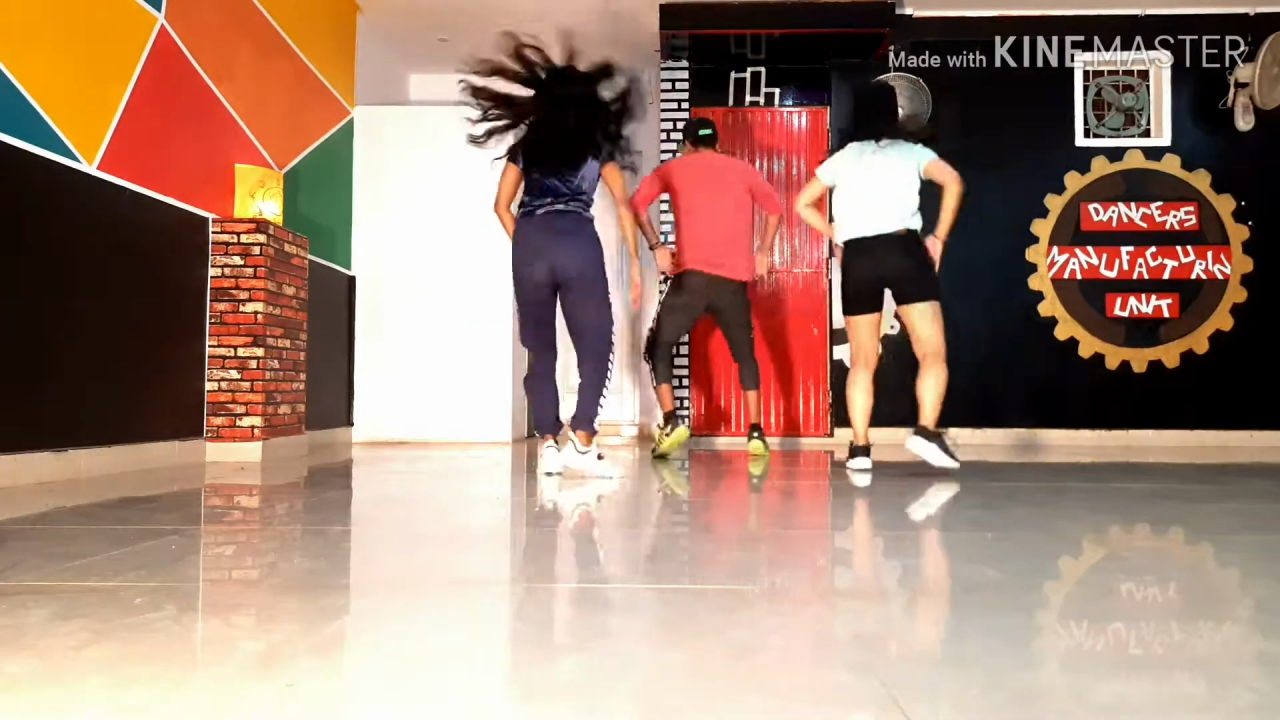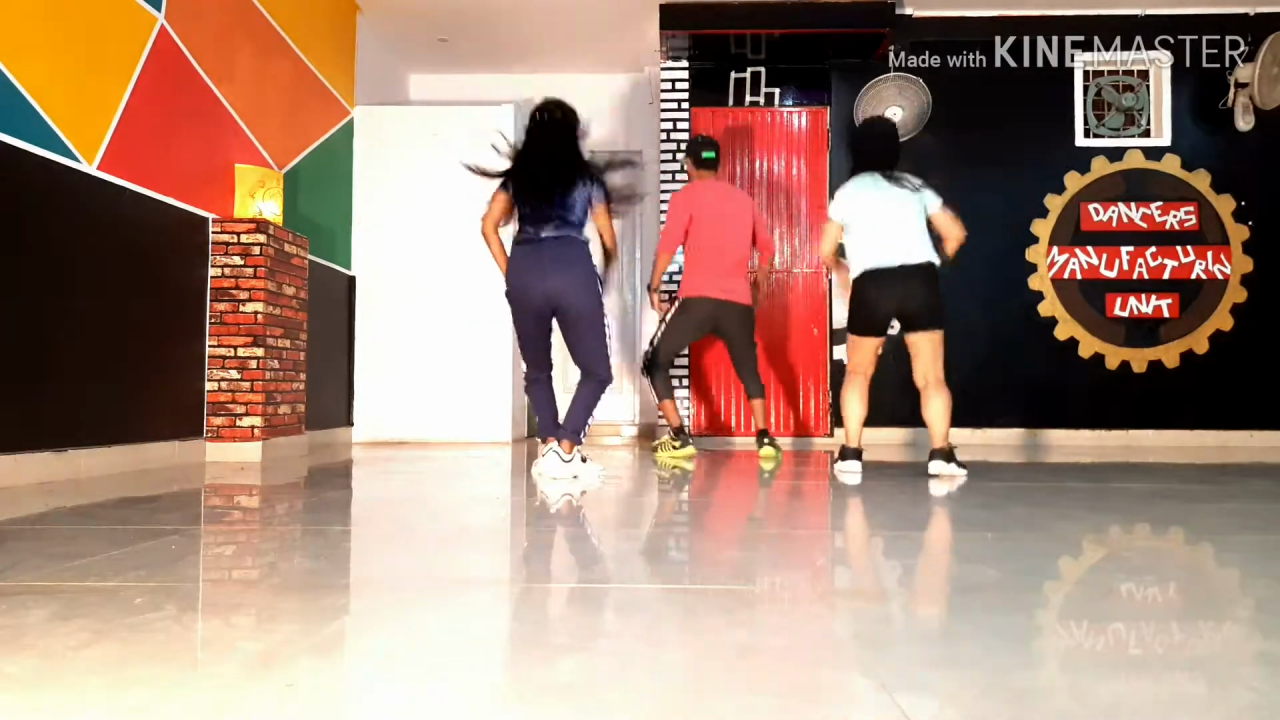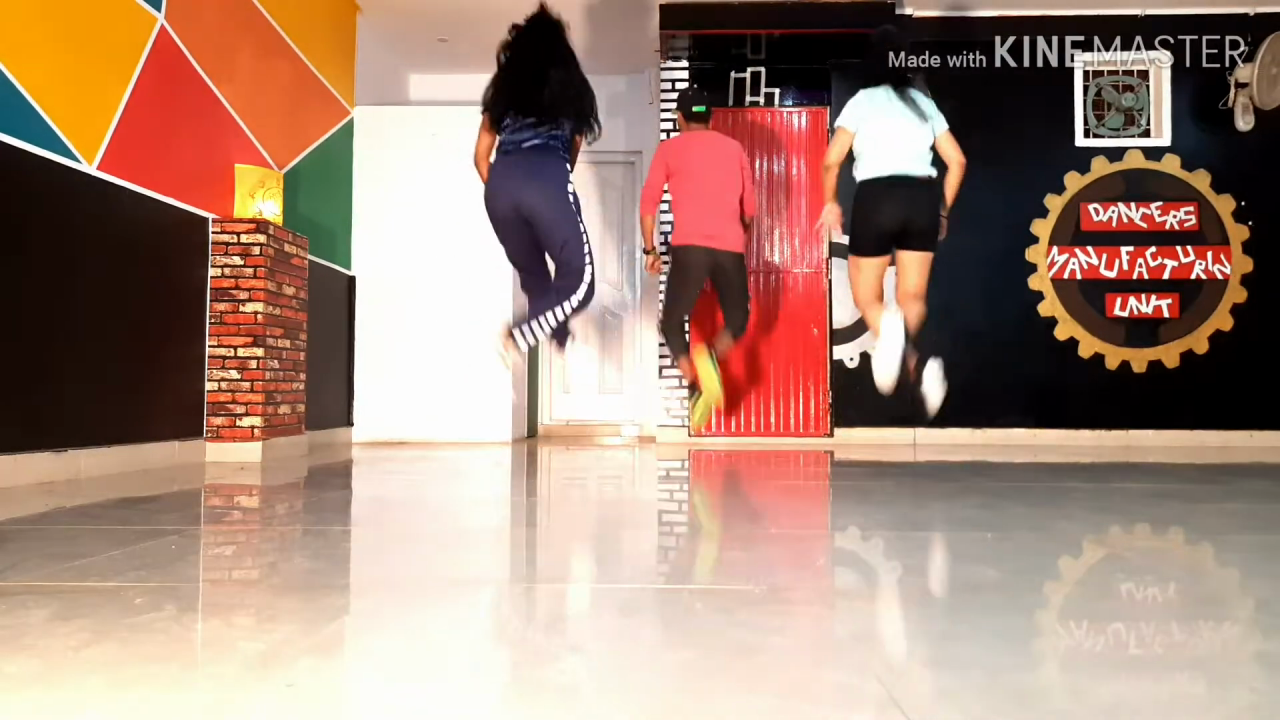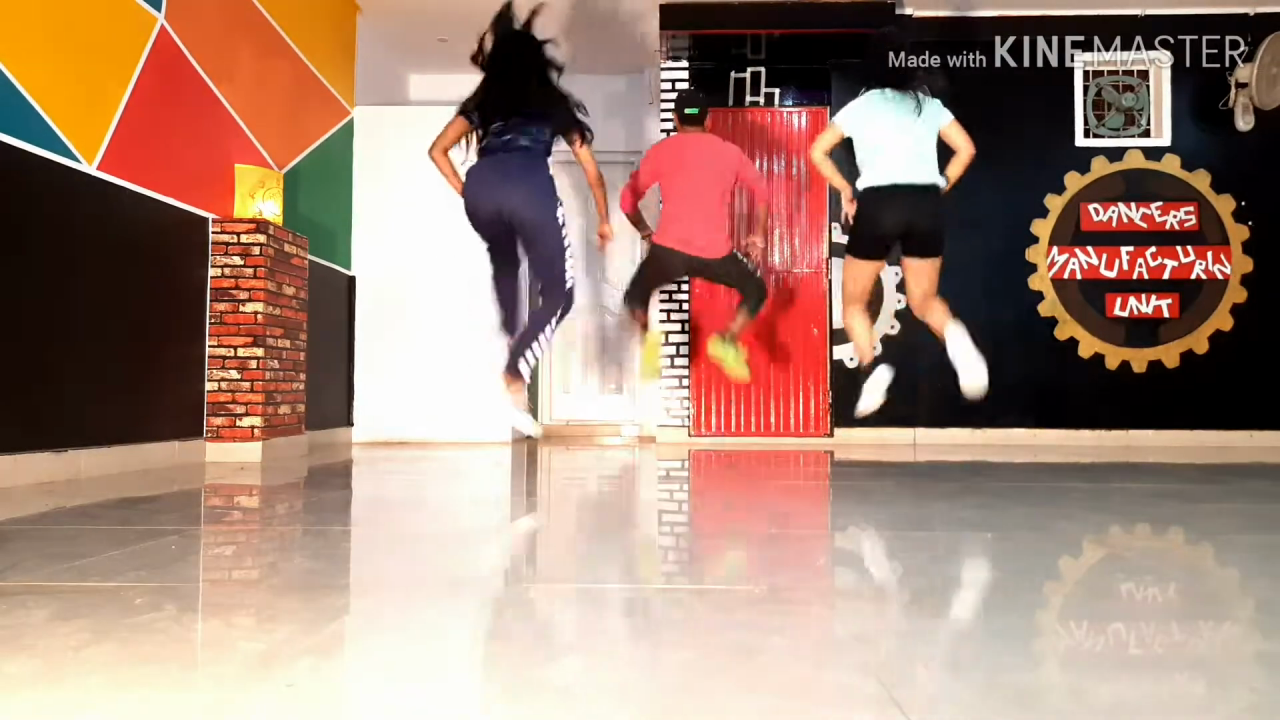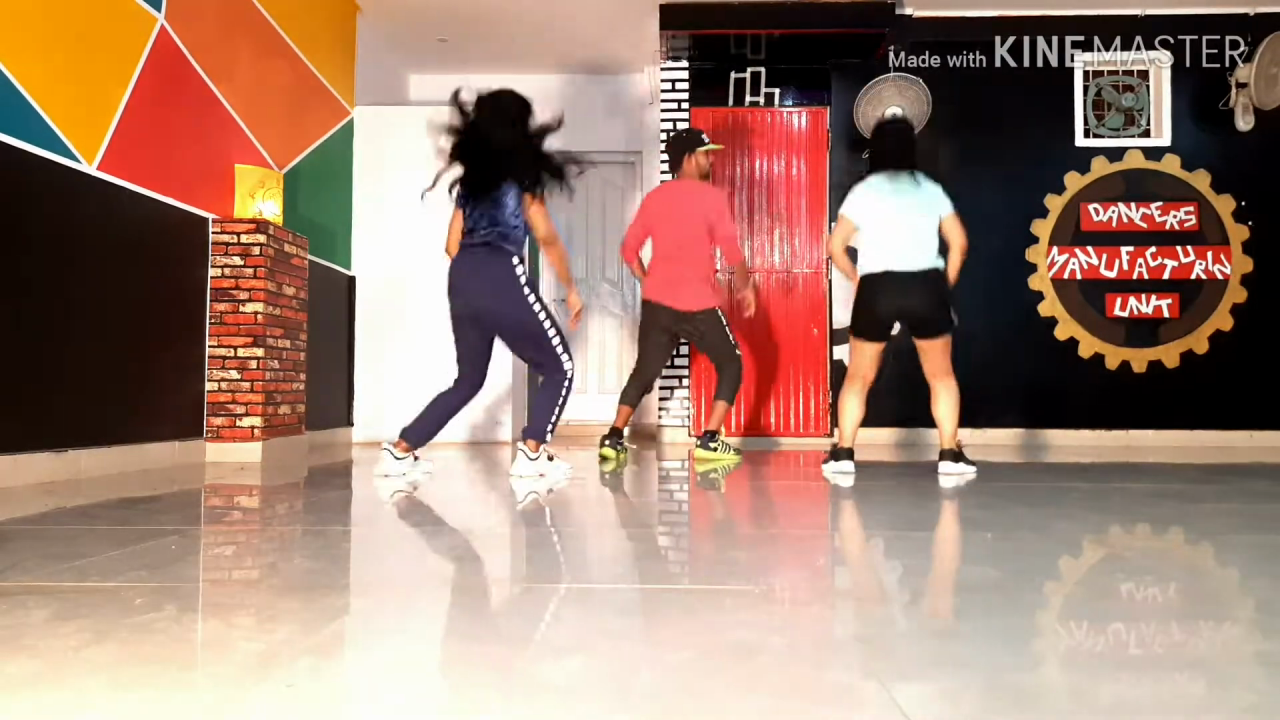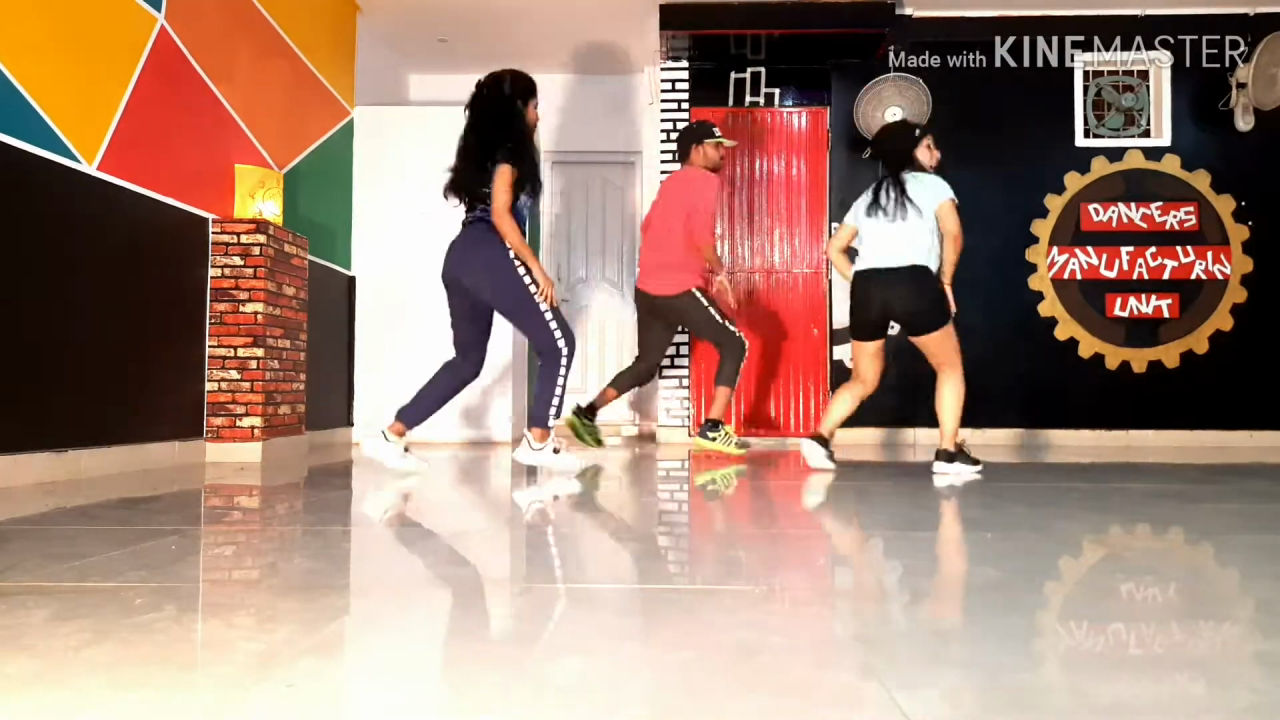
dt=0.2s
person 1, frame 1
left shoulder: (527, 142)
right shoulder: (598, 143)
left elbow: (502, 205)
right elbow: (622, 204)
right wrist: (634, 263)
left hip: (530, 246)
right hip: (578, 243)
left knee: (540, 353)
right knee: (596, 349)
left ankle: (549, 443)
right ankle: (582, 441)
person 1, frame 2
left shoulder: (517, 177)
right shoulder: (587, 176)
left elbow: (489, 226)
right elbow: (608, 239)
left wrist: (511, 276)
right wrist: (601, 279)
left hip: (524, 272)
right hip: (573, 272)
left knee: (537, 371)
right knee: (596, 373)
left ankle: (549, 446)
right ankle: (567, 449)
person 1, frame 3
left shoulder: (501, 86)
right shoulder: (571, 87)
left elbow: (481, 157)
right elbow: (575, 146)
left hip: (502, 188)
right hip: (547, 180)
left knee: (533, 277)
right knee: (578, 281)
right ankle: (520, 335)
person 1, frame 4
left shoulder: (482, 101)
right shoulder: (554, 102)
left elbow: (438, 149)
right elbow: (590, 166)
left wrist: (464, 189)
right wrist: (604, 218)
left hip: (482, 185)
right hip: (531, 190)
left knee: (504, 262)
right knee: (558, 293)
left ankle: (512, 337)
right ankle: (515, 381)
person 1, frame 5
left shoulder: (469, 176)
right shoulder: (522, 169)
left elbow: (453, 245)
right elbow: (544, 232)
right wrist: (570, 287)
left hip: (463, 275)
right hip: (499, 277)
left knee: (468, 381)
right knee: (558, 369)
left ankle: (399, 451)
right ankle: (532, 454)
person 1, frame 6
left shoulder: (481, 146)
right shoulder: (511, 145)
right elbow: (500, 213)
right wrist: (538, 270)
left hip: (459, 257)
right hip: (493, 257)
left knee: (468, 359)
right knee: (558, 345)
left ankle: (393, 434)
right ankle: (539, 442)
person 2, frame 1
left shoulder: (841, 158)
right shoulder: (911, 151)
left elbow: (802, 205)
right elbow: (953, 182)
left wrist: (838, 237)
right wrist: (938, 237)
left hip: (857, 258)
right hip: (903, 251)
left knee: (862, 363)
right knee: (933, 354)
left ankle: (859, 446)
right ankle: (927, 430)
person 2, frame 2
left shoulder: (848, 192)
right shoulder: (915, 188)
left elbow: (825, 251)
right elbow: (955, 233)
left wrist: (847, 271)
left hip: (872, 287)
right hip: (920, 282)
left knee: (857, 375)
right knee: (931, 382)
left ankle: (851, 451)
right ankle: (941, 451)
person 2, frame 3
left shoulder: (862, 100)
right shoulder: (923, 105)
left elbow: (833, 159)
right elbow: (956, 161)
left wrist: (831, 203)
right wrist: (944, 209)
left hip: (874, 198)
right hip: (921, 196)
left knee: (866, 298)
right knee: (911, 298)
left ankle: (898, 345)
right ankle: (910, 345)
person 2, frame 4
left shoulder: (861, 105)
right shoulder: (928, 104)
left elbow: (817, 151)
right elbow: (966, 148)
left wrist: (846, 192)
right wrist: (941, 184)
left hip: (878, 203)
right hip: (926, 202)
left knee: (854, 300)
right knee: (924, 300)
left ankle: (874, 367)
right ankle: (954, 337)
person 2, frame 5
left shoulder: (865, 190)
right shoulder: (930, 189)
left elbow: (836, 246)
right elbow: (959, 243)
left wrist: (857, 278)
right wrist: (944, 287)
left hip: (878, 288)
right hip: (926, 287)
left knee: (858, 379)
right knee: (941, 375)
left ankle: (843, 452)
right ankle: (950, 454)
person 2, frame 6
left shoulder: (868, 197)
right shoulder: (932, 185)
left elbow: (834, 248)
right elbow: (952, 232)
right wrist: (944, 281)
left hip: (867, 287)
right hip: (914, 284)
left knee: (864, 381)
right knee: (950, 368)
left ankle: (822, 438)
right ankle: (949, 452)
person 3, frame 1
left shoulder: (672, 169)
right shoulder: (742, 169)
left elbow: (636, 203)
right elbow: (775, 207)
left wrist: (657, 246)
right wrist: (763, 251)
left hip: (692, 274)
right hip: (734, 277)
left knee: (657, 348)
right knee: (744, 353)
left ankle: (671, 421)
right ankle: (756, 431)
person 3, frame 2
left shoulder: (686, 197)
right shoulder: (745, 200)
left elbow: (668, 244)
right elbow: (766, 249)
left wrist: (654, 289)
left hip: (697, 298)
right hip: (738, 301)
left knee: (656, 364)
right knee: (748, 371)
left ankle: (678, 436)
right ankle: (763, 436)
person 3, frame 3
left shoulder: (669, 148)
right shoulder: (734, 148)
left elbow: (650, 199)
right elbow: (748, 206)
left wrist: (649, 249)
left hip: (690, 247)
right hip: (731, 250)
left knee: (671, 322)
right knee: (738, 318)
left ankle: (697, 386)
right ankle: (714, 358)
person 3, frame 4
left shoulder: (661, 151)
right shoulder: (729, 151)
left elbow: (628, 199)
right elbow: (761, 191)
left wrist: (647, 232)
right wrist: (758, 234)
left hip: (669, 248)
right hip: (715, 252)
left knee: (636, 294)
right knee: (756, 290)
left ankle: (647, 334)
right ankle: (728, 340)
person 3, frame 5
left shoulder: (653, 198)
right shoulder: (713, 199)
left elbow: (629, 251)
right elbow: (732, 252)
right wrist: (746, 287)
left hip: (657, 303)
right hip: (699, 305)
left knee: (643, 376)
right knee: (731, 367)
left ankle: (613, 437)
right ankle: (709, 438)
person 3, frame 6
left shoulder: (671, 183)
right shoulder: (707, 181)
left elbow: (649, 229)
right elbow: (702, 236)
right wrist: (719, 273)
left hip: (647, 289)
right hip: (680, 289)
left knee: (646, 366)
right knee: (735, 347)
left ankle: (588, 412)
right ankle: (713, 427)
